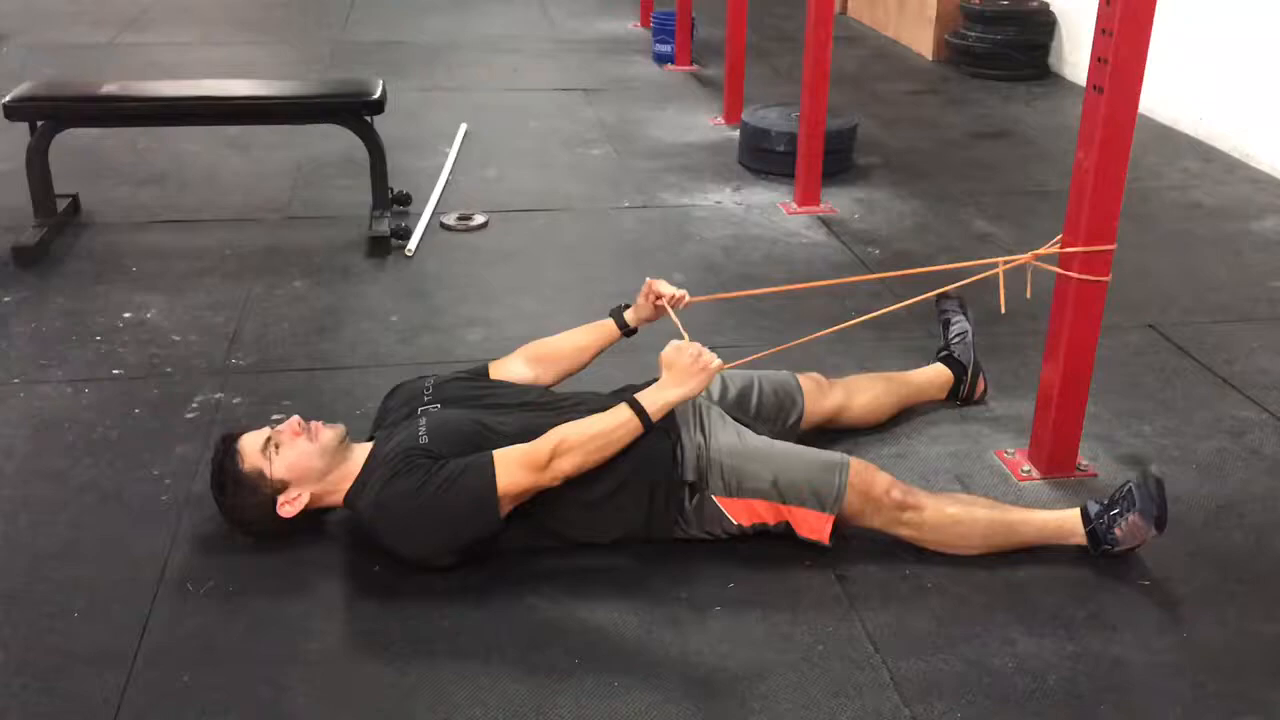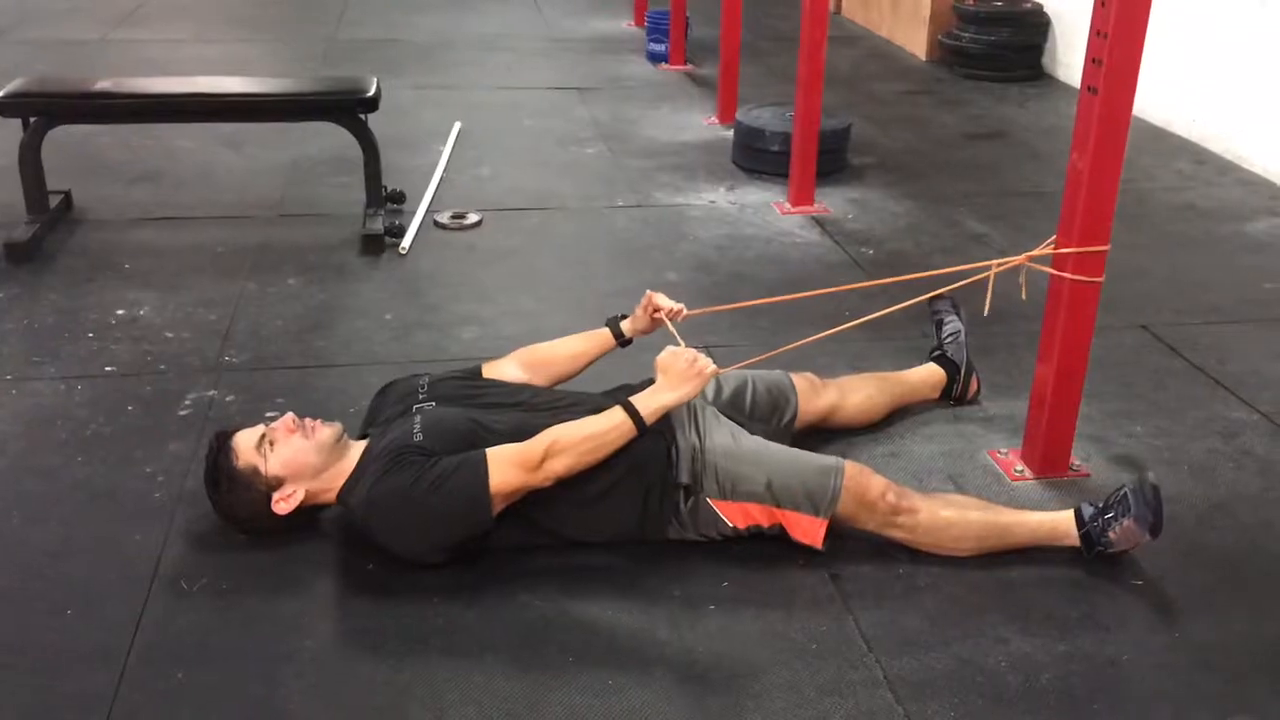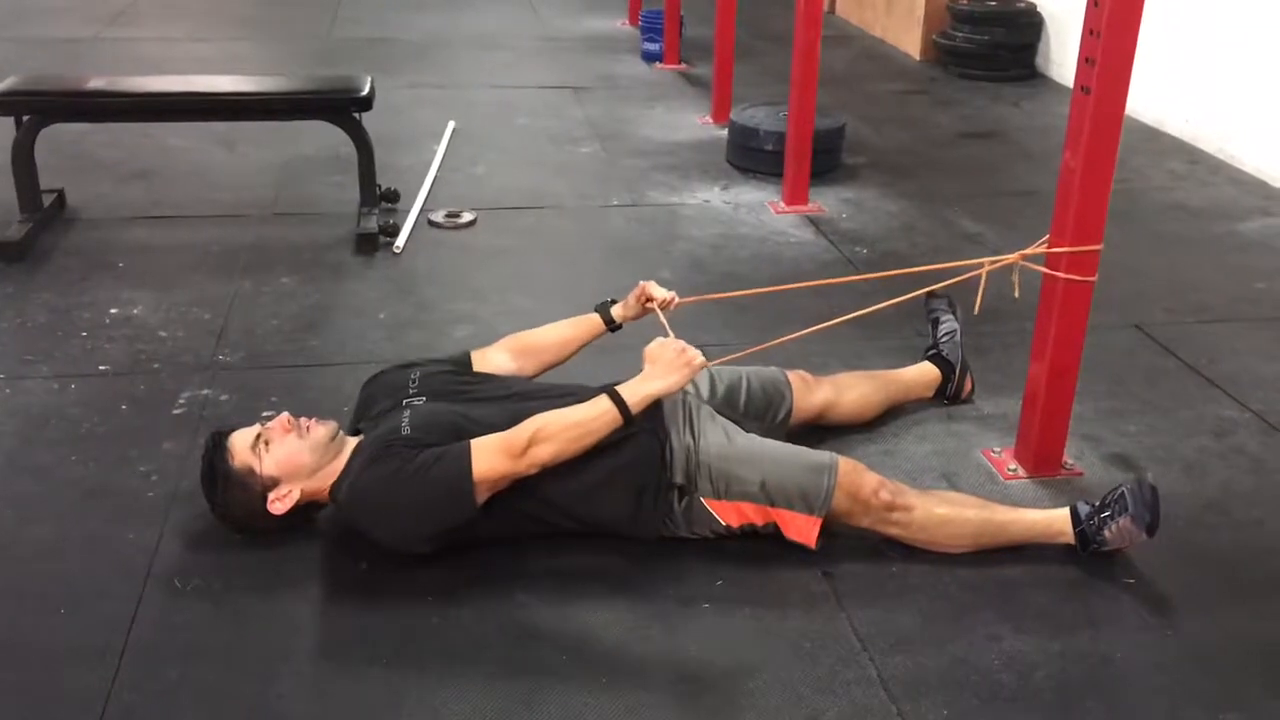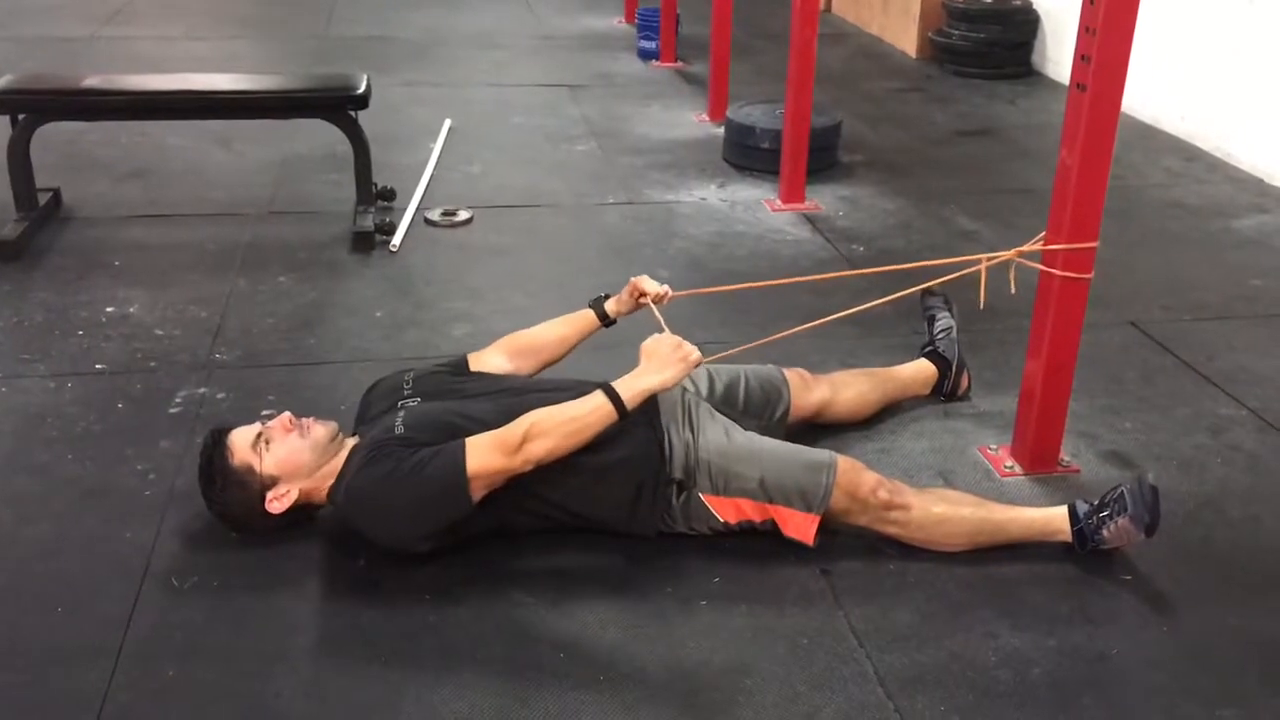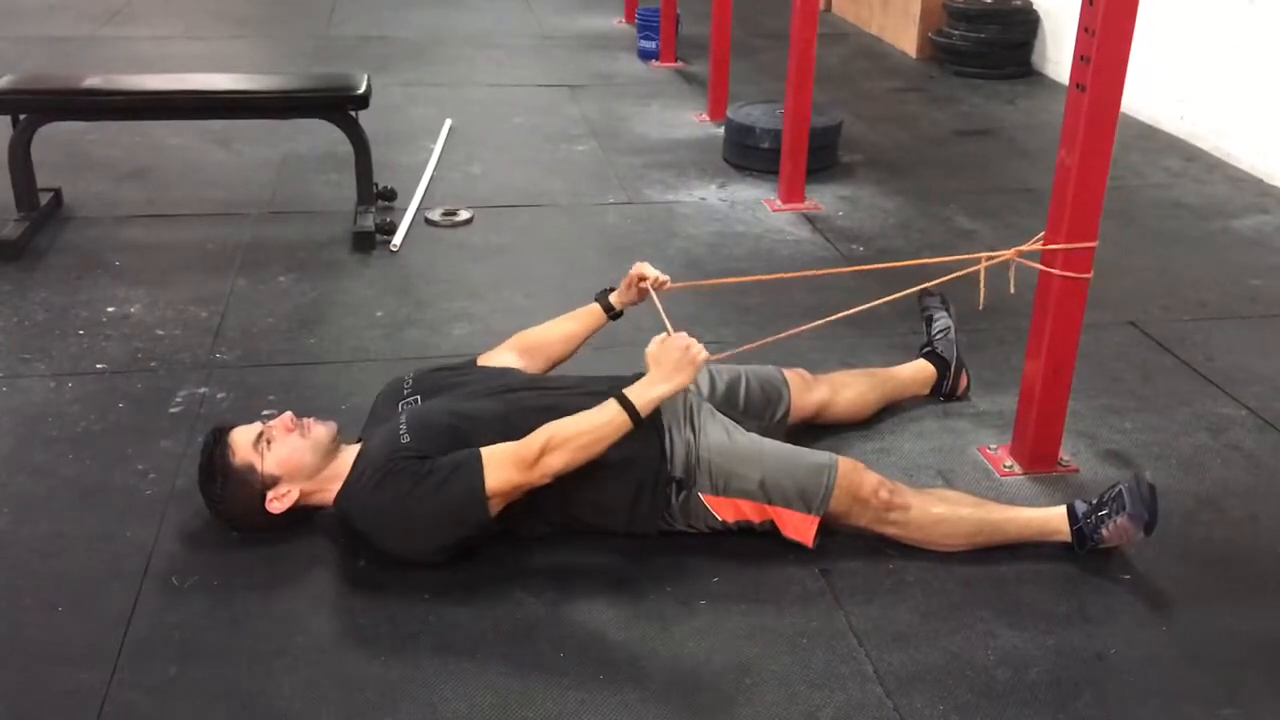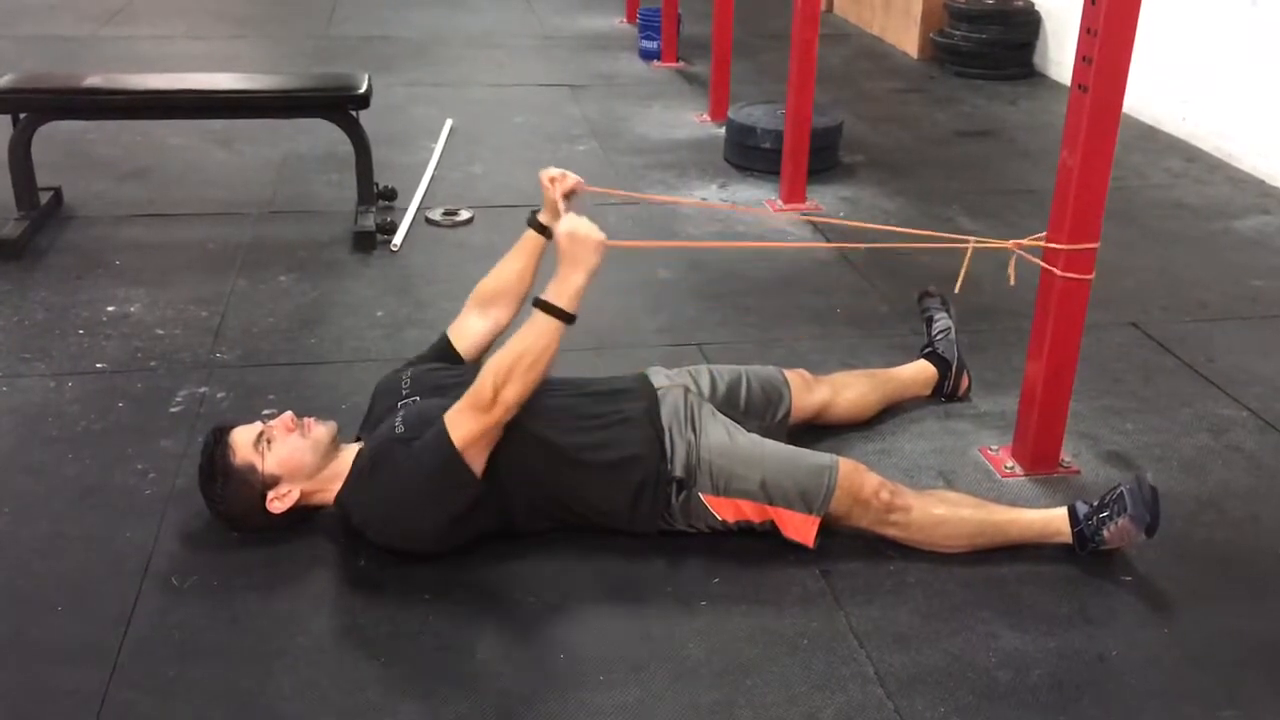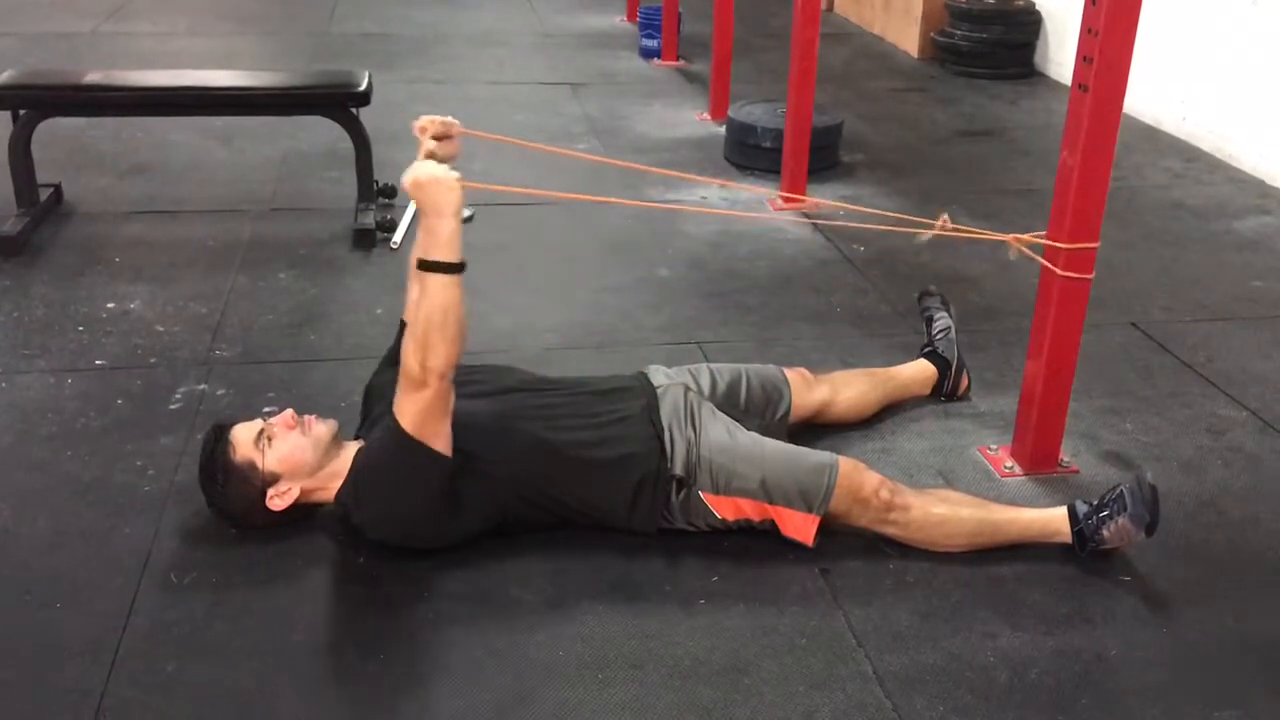
dt=0.4s
person 1, frame 1
left shoulder: (401, 408)
right shoulder: (404, 510)
left elbow: (524, 369)
right elbow: (548, 464)
left wrist: (628, 318)
right wrist: (663, 392)
left hip: (659, 414)
right hip: (679, 476)
left knee: (823, 395)
right knee: (887, 500)
left ankle: (951, 374)
right ankle: (1087, 527)
person 1, frame 2
left shoulder: (393, 405)
right shoulder: (398, 506)
left elbow: (519, 371)
right elbow: (540, 464)
left wrist: (626, 330)
right wrist: (660, 397)
left hip: (654, 412)
right hip: (672, 476)
left knee: (815, 392)
right knee: (884, 503)
left ankle: (943, 373)
right ankle: (1081, 528)
person 1, frame 3
left shoulder: (383, 396)
right shoulder: (386, 497)
left elbow: (505, 359)
right elbow: (527, 452)
left wrist: (617, 314)
right wrist: (644, 384)
left hip: (650, 408)
right hip: (667, 475)
left knee: (808, 390)
right knee: (875, 499)
left ankle: (939, 373)
right ankle: (1077, 526)
person 1, frame 4
left shoulder: (383, 402)
right shoulder: (383, 500)
left elbow: (502, 360)
right elbow: (521, 451)
left wrist: (608, 309)
right wrist: (639, 381)
left hip: (649, 407)
right hip: (663, 473)
left knee: (809, 388)
right knee: (875, 498)
left ankle: (934, 370)
right ankle: (1075, 526)
person 1, frame 5
left shoulder: (391, 407)
right shoulder: (391, 510)
left elbow: (515, 358)
right elbow: (537, 463)
left wrist: (611, 300)
right wrist: (651, 384)
left hip: (650, 411)
right hip: (663, 473)
left knee: (804, 388)
right knee: (874, 498)
left ankle: (933, 373)
right ankle: (1073, 525)
person 1, frame 6
left shoulder: (393, 400)
right shoulder: (391, 503)
left elbow: (485, 315)
right elbow: (494, 410)
left wrist: (544, 224)
right wrist: (571, 280)
left hip: (647, 398)
right hip: (667, 472)
left knee: (808, 388)
right knee: (875, 500)
left ankle: (934, 371)
right ankle: (1074, 526)
person 1, frame 7
left shoulder: (380, 415)
right shoulder: (387, 501)
right elbow: (431, 380)
left wrist: (435, 169)
right wrist: (438, 223)
left hip: (648, 396)
right hip: (666, 471)
left knee: (811, 387)
right knee: (877, 500)
left ankle: (934, 369)
right ankle: (1074, 525)
